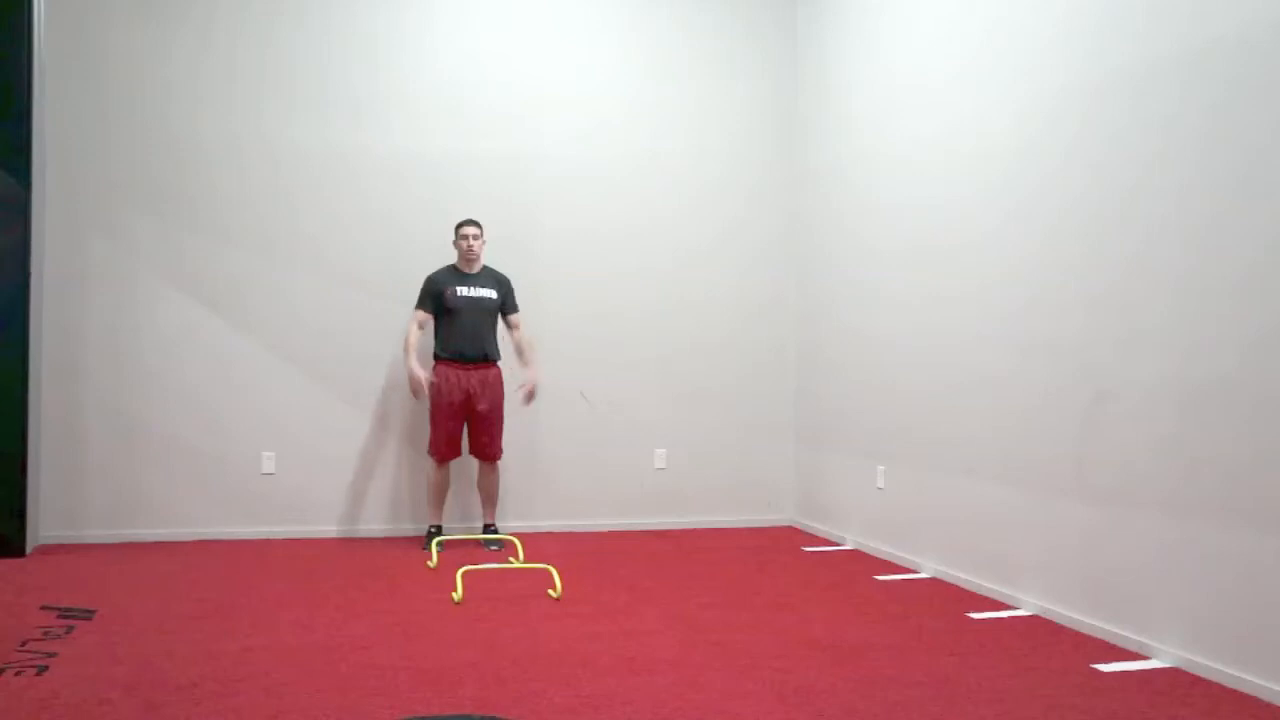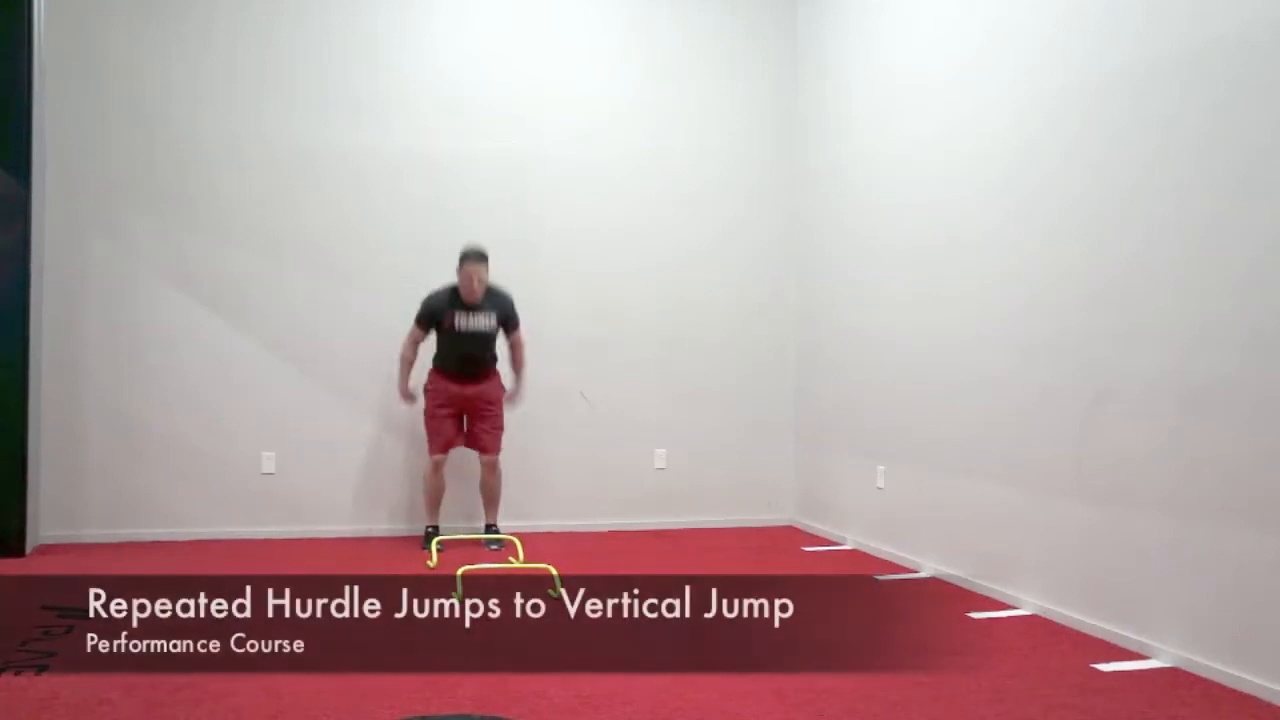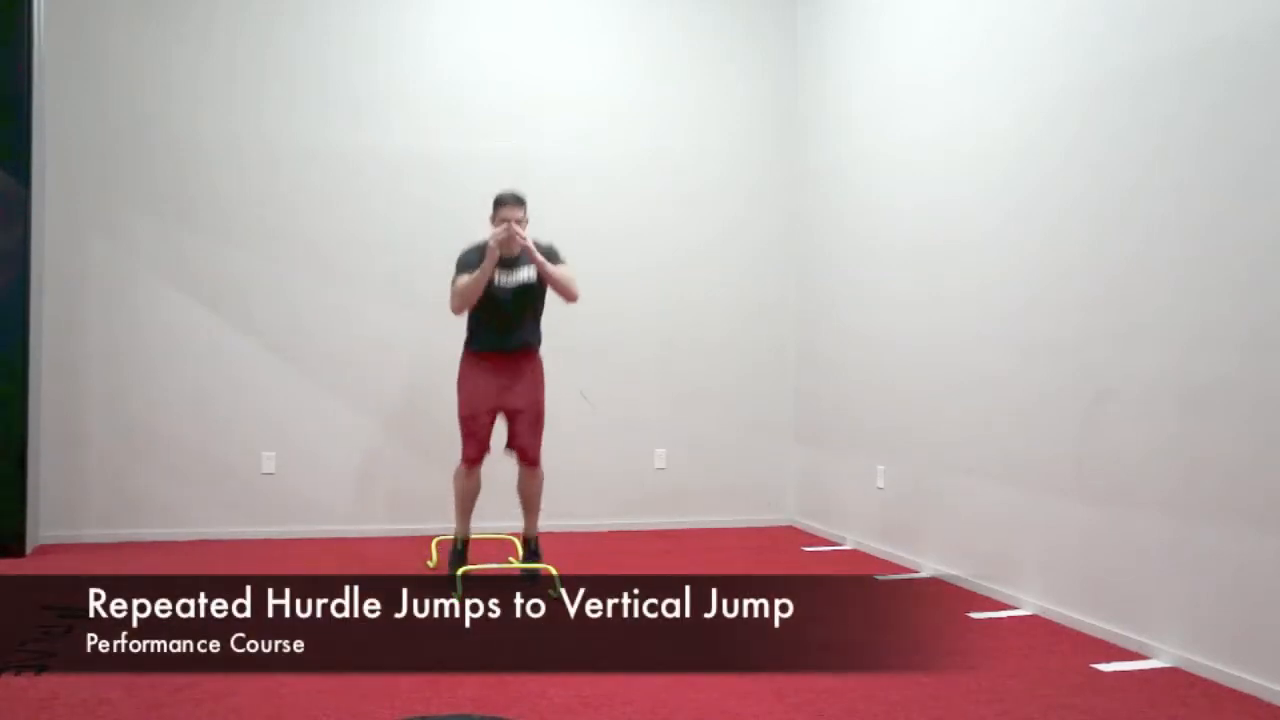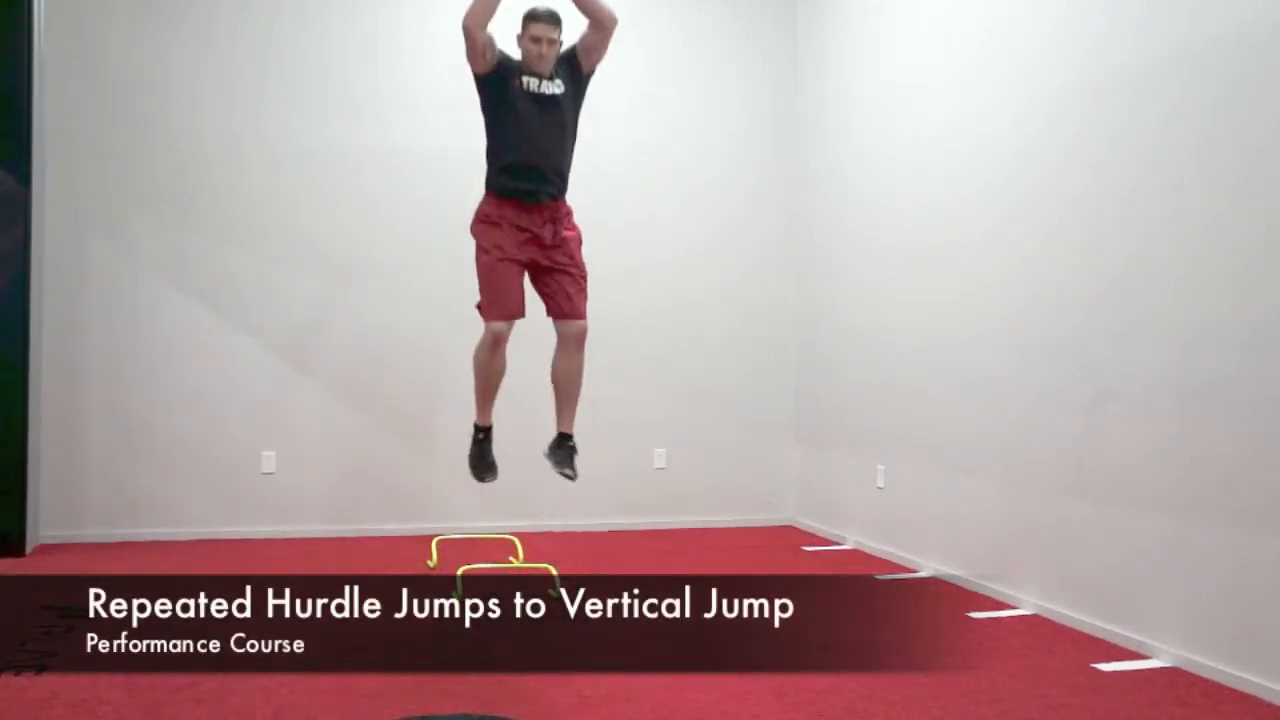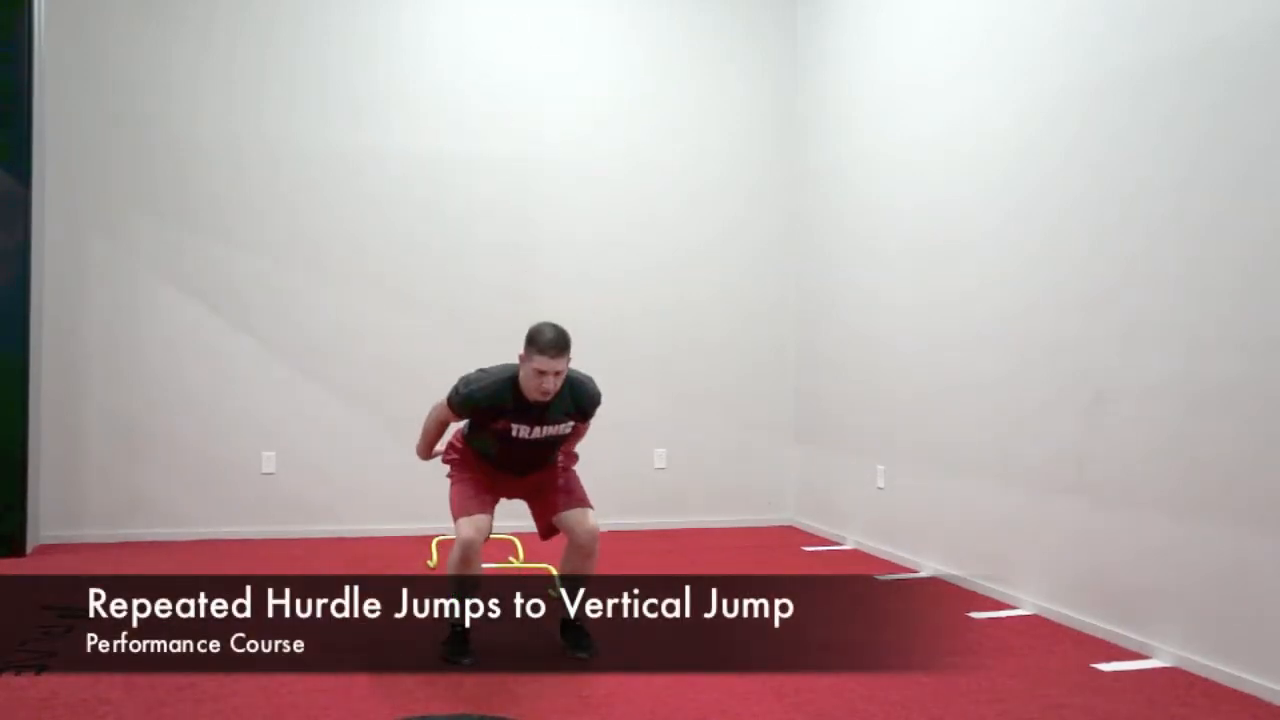
dt=1s
person 1, frame 1
left shoulder: (499, 281)
right shoulder: (438, 280)
left elbow: (516, 328)
right elbow: (417, 326)
left wrist: (529, 370)
right wrist: (413, 365)
left hip: (488, 376)
right hip: (447, 375)
left knee: (489, 457)
right knee: (442, 457)
left ankle: (489, 527)
right ankle: (434, 528)
person 1, frame 2
left shoulder: (501, 302)
right shoulder: (438, 302)
left elbow: (516, 342)
right elbow: (412, 341)
left wrist: (518, 383)
right wrist: (403, 382)
left hip: (485, 385)
right hip: (444, 384)
left knee: (490, 457)
right knee: (437, 457)
left ankle: (491, 526)
right ankle: (431, 528)
person 1, frame 3
left shoulder: (543, 253)
right shoulder: (474, 257)
left elbow: (571, 293)
right elbow: (457, 304)
left wrist: (534, 254)
right wrist: (490, 259)
left hip: (526, 370)
right hip: (479, 368)
left knee: (529, 461)
right knee: (471, 460)
left ankle: (531, 540)
right ankle: (461, 541)
person 1, frame 4
left shoulder: (571, 73)
right shoulder: (499, 73)
left hip: (556, 220)
right hip: (502, 220)
left knee: (574, 331)
right knee: (497, 331)
left ankle: (564, 439)
right ankle: (482, 433)
person 1, frame 5
left shoulder: (583, 393)
right shoulder: (485, 389)
right elbow: (441, 413)
left wrist: (564, 452)
right wrist: (424, 451)
left hip: (545, 465)
right hip: (479, 463)
left knee: (587, 532)
right knee: (469, 538)
left ankle: (570, 620)
right ankle: (459, 626)
